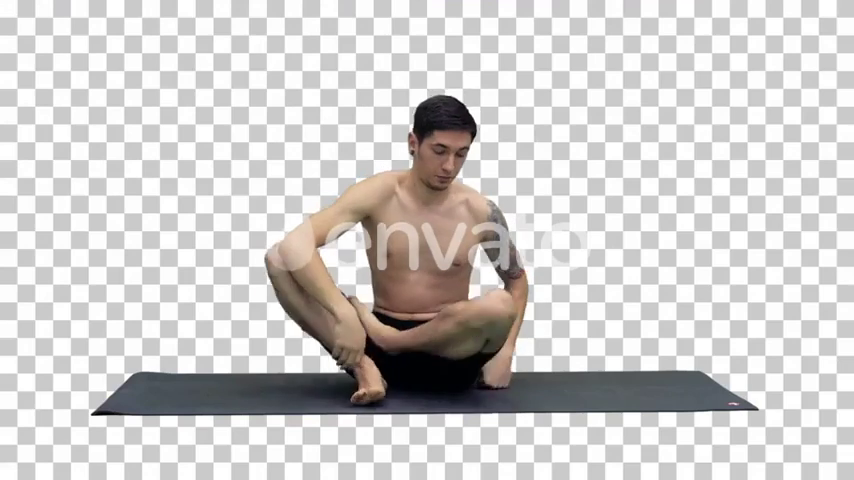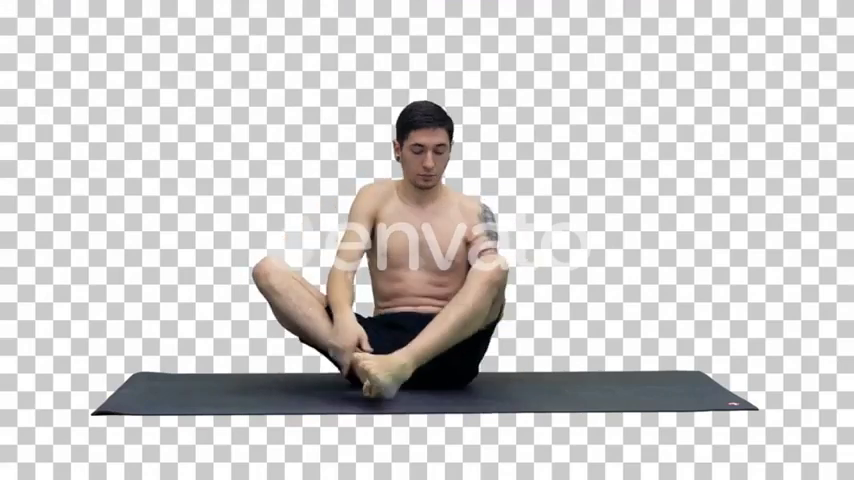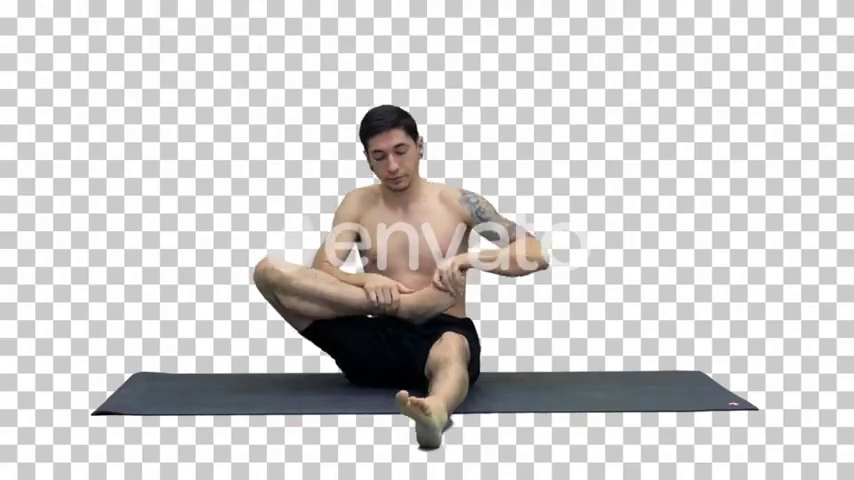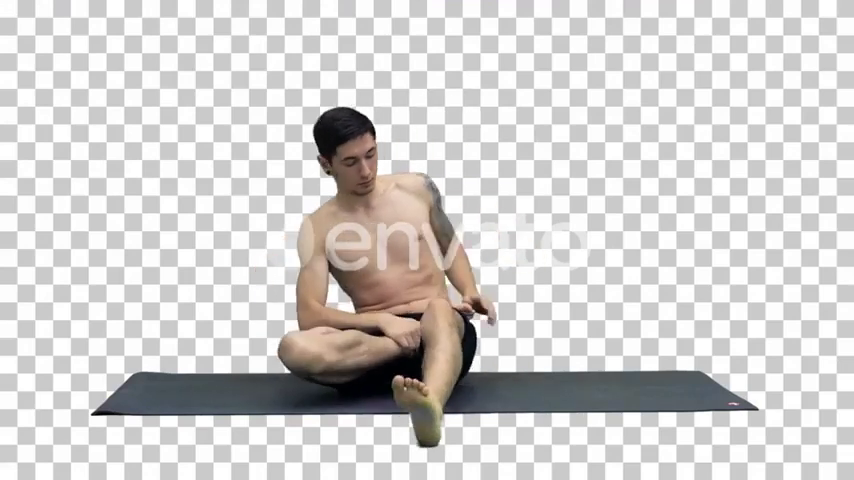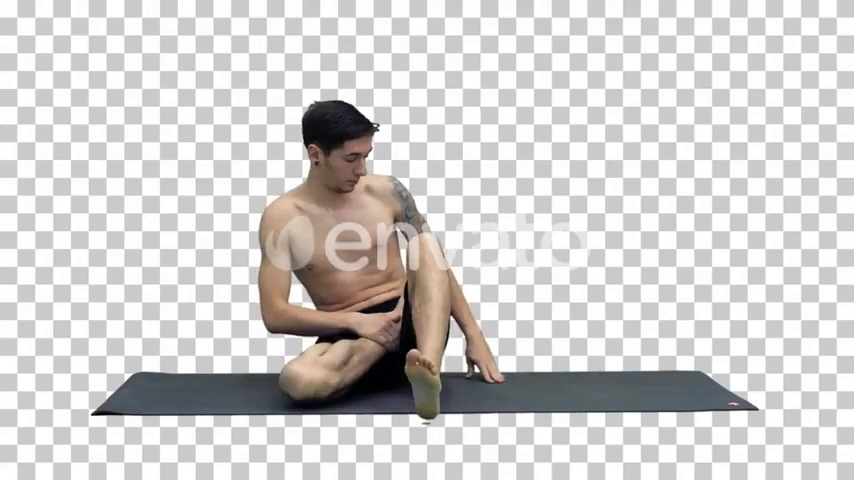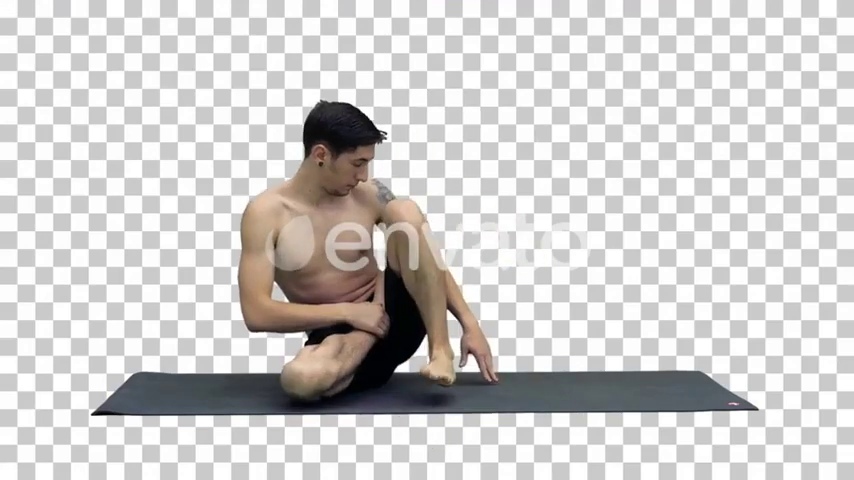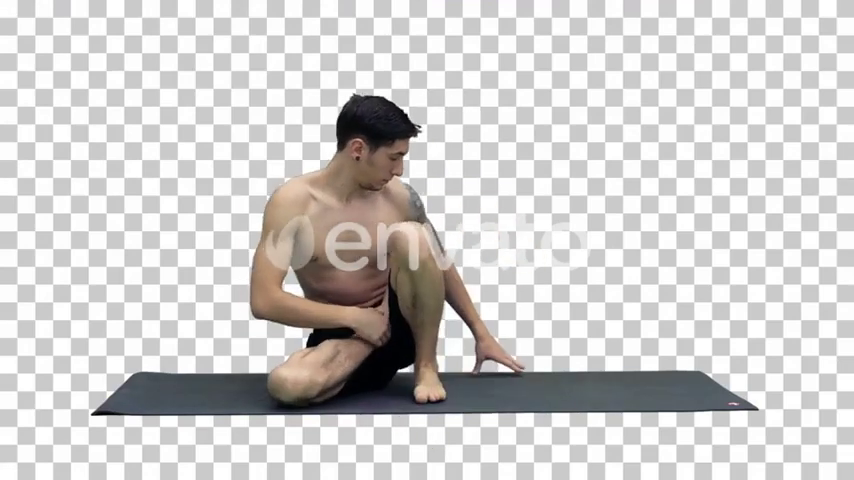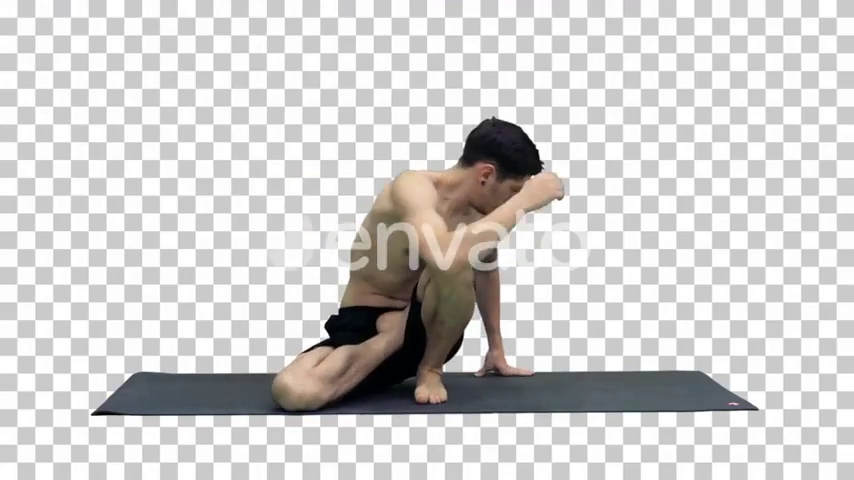
dt=0.5s
person 1, frame 1
left shoulder: (481, 212)
right shoulder: (378, 192)
left elbow: (516, 281)
right elbow: (294, 244)
left wrist: (503, 354)
right wrist: (345, 314)
left hip: (448, 356)
right hip: (382, 337)
left knee: (496, 307)
right knee: (278, 257)
left ankle: (385, 339)
right ankle: (364, 366)
person 1, frame 2
left shoulder: (474, 213)
right shoulder: (375, 198)
left elbow: (487, 301)
right elbow: (342, 269)
left wrist: (491, 266)
right wrist: (343, 318)
left hip: (448, 352)
right hip: (381, 336)
left knee: (495, 267)
right knee: (268, 270)
left ankle: (399, 362)
right ankle: (359, 361)
person 1, frame 3
left shoulder: (457, 201)
right shoulder: (357, 204)
left elbow: (536, 255)
right elbow: (319, 273)
left wrist: (471, 259)
right wrist: (367, 279)
left hip: (446, 335)
right hip: (381, 342)
left knee: (450, 351)
right knee: (268, 270)
right ankle: (414, 303)
person 1, frame 4
left shoulder: (417, 188)
right shoulder: (318, 227)
left elbow: (450, 247)
right elbow: (310, 317)
left wrist: (470, 290)
right wrist: (383, 321)
left hip: (445, 326)
right hip: (378, 339)
left knee: (438, 313)
right knee: (293, 349)
left ankle: (431, 403)
right ankle: (418, 341)
person 1, frame 5
left shoulder: (385, 191)
right shoulder: (282, 217)
left elbow: (436, 263)
right elbow: (275, 314)
left wrist: (474, 336)
right wrist: (354, 321)
left hip: (409, 319)
right hip: (349, 336)
left knee: (425, 243)
right knee: (296, 380)
left ankle: (427, 363)
right ankle: (398, 346)
person 1, frame 6
left shoulder: (369, 194)
right shoulder: (265, 213)
left elbow: (430, 257)
right elbow: (256, 314)
left wrist: (470, 324)
right wrist: (347, 312)
left hip: (397, 317)
right hip: (337, 335)
left knee: (403, 209)
right knee: (298, 379)
left ankle: (440, 349)
right ankle: (374, 335)
person 1, frame 7
left shoulder: (399, 196)
right shoulder: (293, 200)
left elbow: (441, 265)
right elbow: (263, 301)
left wrist: (482, 335)
right wrist: (353, 318)
left hip: (404, 325)
right hip: (341, 334)
left knee: (412, 236)
right knee: (284, 384)
left ankle: (426, 364)
person 1, frame 8
left shoulder: (483, 212)
right shoulder: (414, 187)
left elbow: (488, 272)
right elbow: (443, 256)
left wrist: (496, 349)
right wrist: (521, 202)
left hip: (429, 331)
right hip: (362, 328)
left knee: (460, 262)
right knee: (291, 392)
left ankle: (429, 369)
